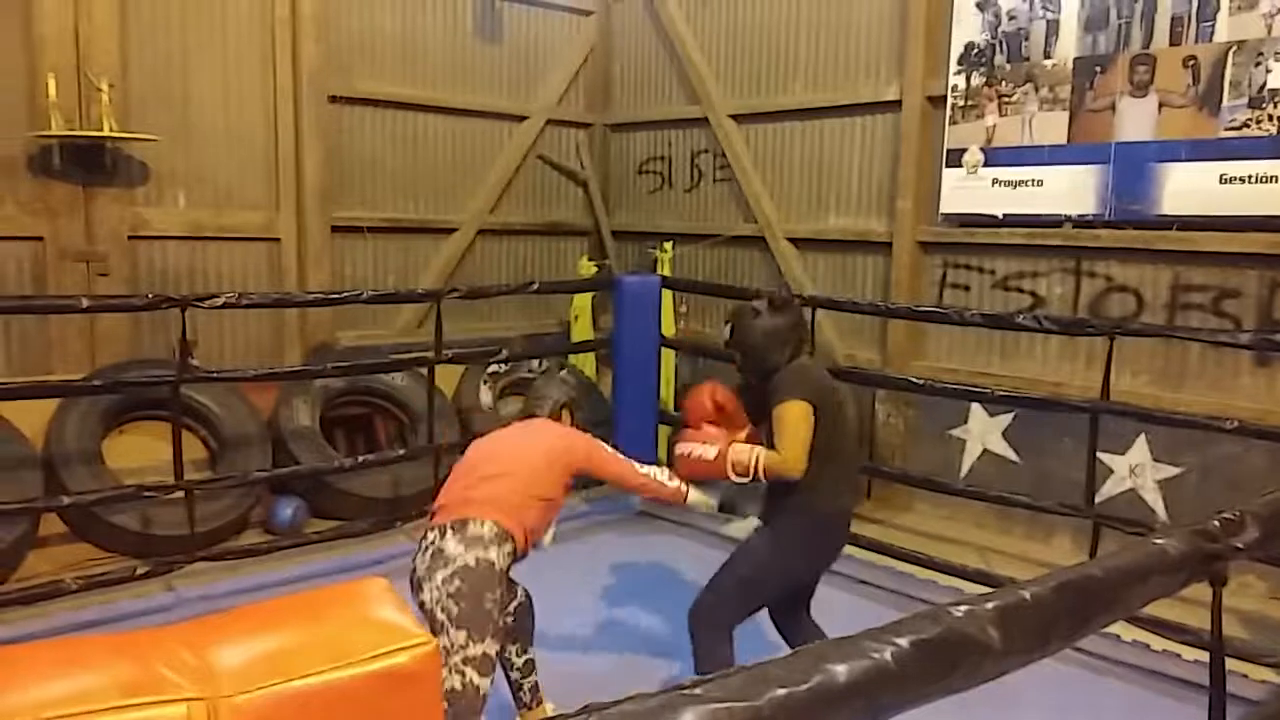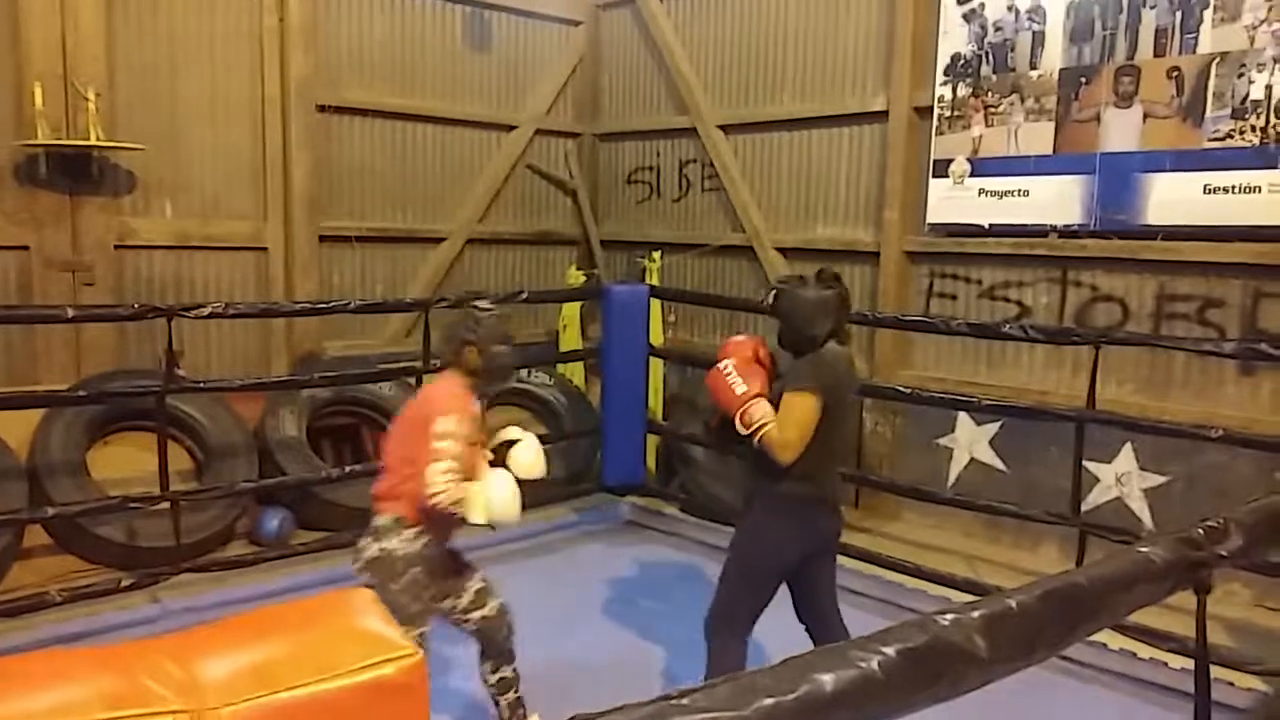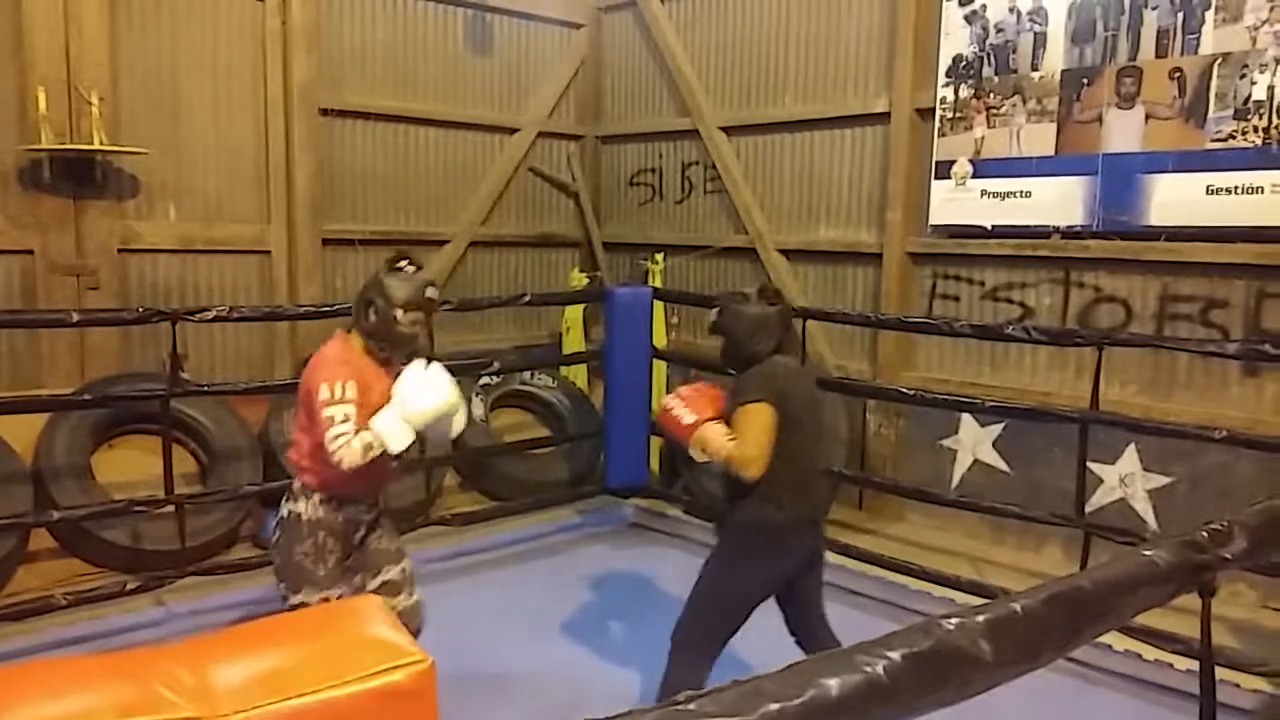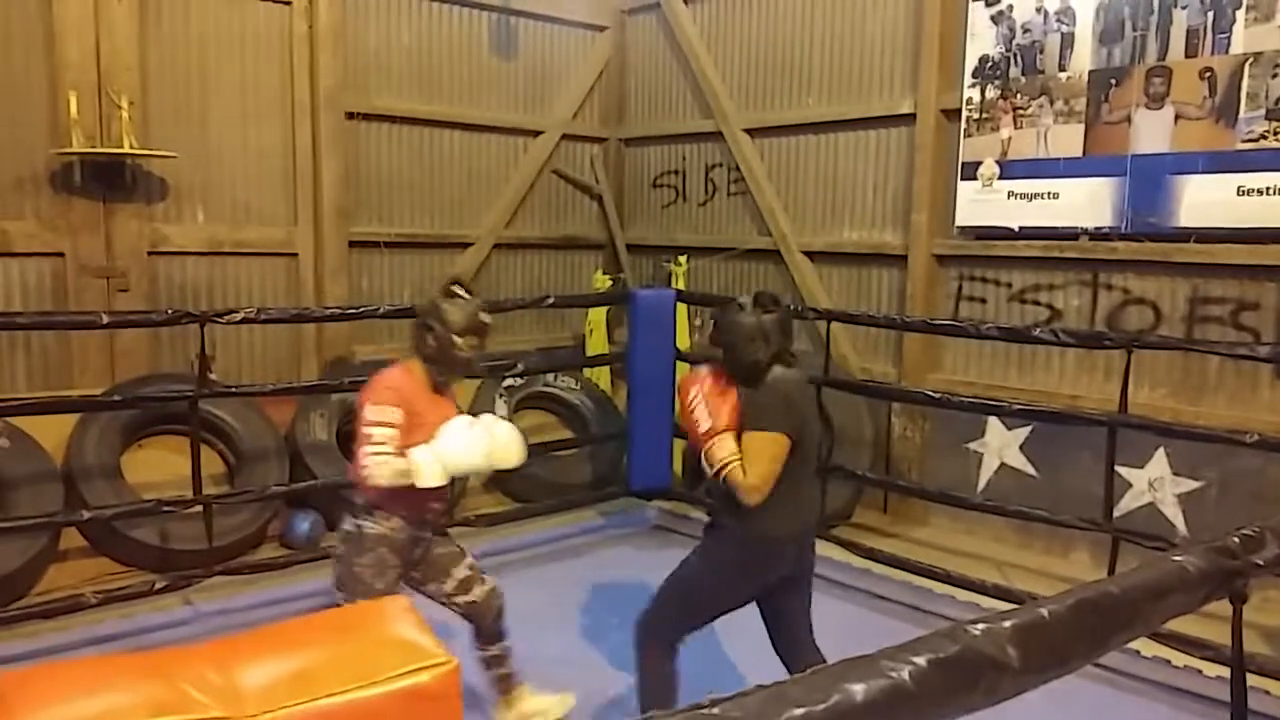
dt=0.4s
person 1, frame 1
left shoulder: (792, 382)
right shoulder: (799, 375)
left elbow: (791, 464)
left wrist: (733, 455)
right wrist: (734, 430)
left hip: (804, 522)
right hip: (820, 520)
left knee: (707, 618)
right knee: (790, 615)
person 1, frame 2
left shoulder: (813, 369)
right shoulder: (834, 363)
left elbow: (784, 448)
left wrist: (748, 401)
right wrist: (765, 389)
left hip: (784, 509)
right hip: (820, 511)
left knee: (726, 623)
right knee: (822, 617)
person 1, frame 3
left shoulder: (759, 382)
right shoulder: (797, 376)
left elbow: (749, 465)
left wrist: (702, 430)
right wrist: (725, 421)
left hip: (759, 535)
right hip: (804, 531)
left knee: (691, 647)
right knee: (814, 633)
person 1, frame 4
left shoulder: (769, 399)
right shoulder: (790, 384)
left elbow: (750, 488)
left wrist: (713, 433)
right wrist: (722, 420)
left hip: (746, 544)
right hip: (795, 543)
left knee: (654, 634)
right knee: (797, 645)
person 2, frame 1
left shoulder: (492, 441)
right shoulder: (570, 443)
right elbow: (640, 478)
right wrist: (696, 497)
left hip: (437, 552)
right hip: (470, 560)
left knee: (518, 611)
person 2, frame 2
left shoulder: (447, 394)
right shoulder: (451, 400)
right elbow: (438, 491)
left wrist: (502, 462)
right wrist: (484, 501)
left hip: (426, 544)
right hip: (398, 549)
left knee: (494, 622)
person 2, frame 3
left shoulder: (387, 361)
right shoulder: (334, 364)
right elbow: (344, 453)
left wrist: (437, 414)
right wrist: (404, 413)
left hip: (365, 514)
right hip: (315, 517)
left knee: (406, 618)
person 2, frame 4
left shoulder: (442, 392)
right shoulder: (390, 387)
right elbow: (374, 471)
left wrist: (489, 451)
right wrist: (443, 457)
left hip: (424, 533)
right hip: (377, 534)
left knee: (486, 604)
